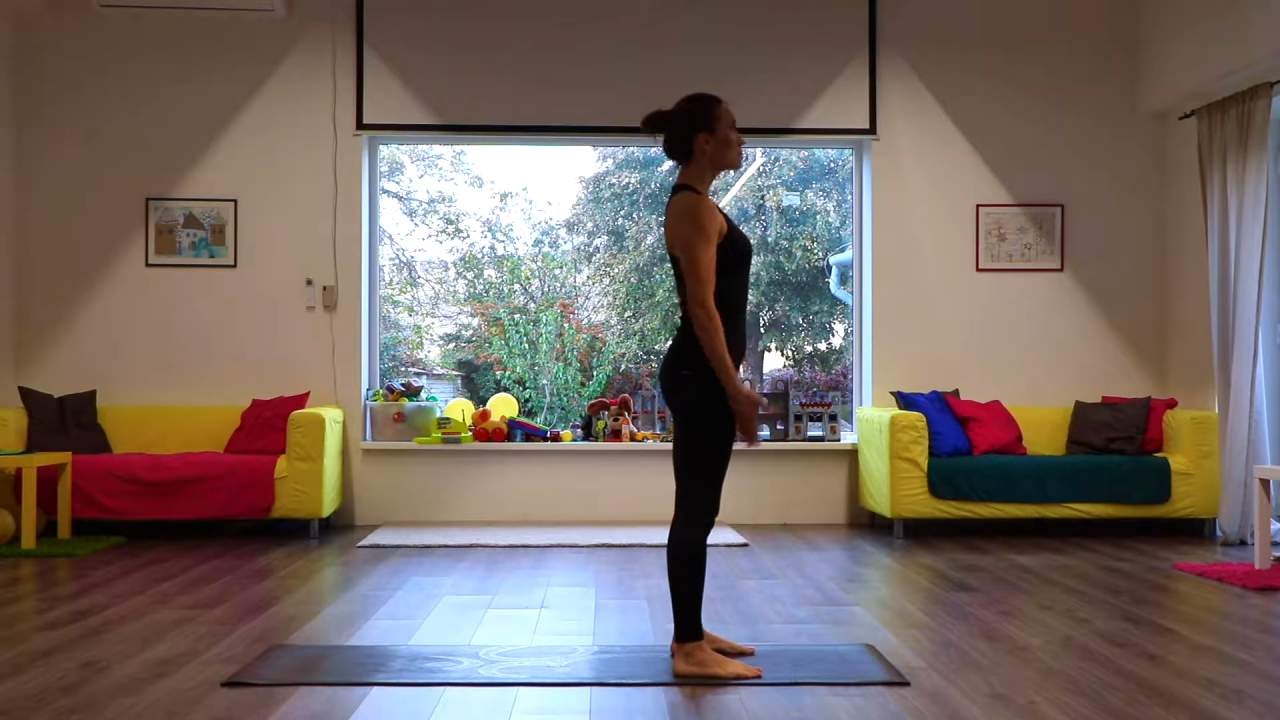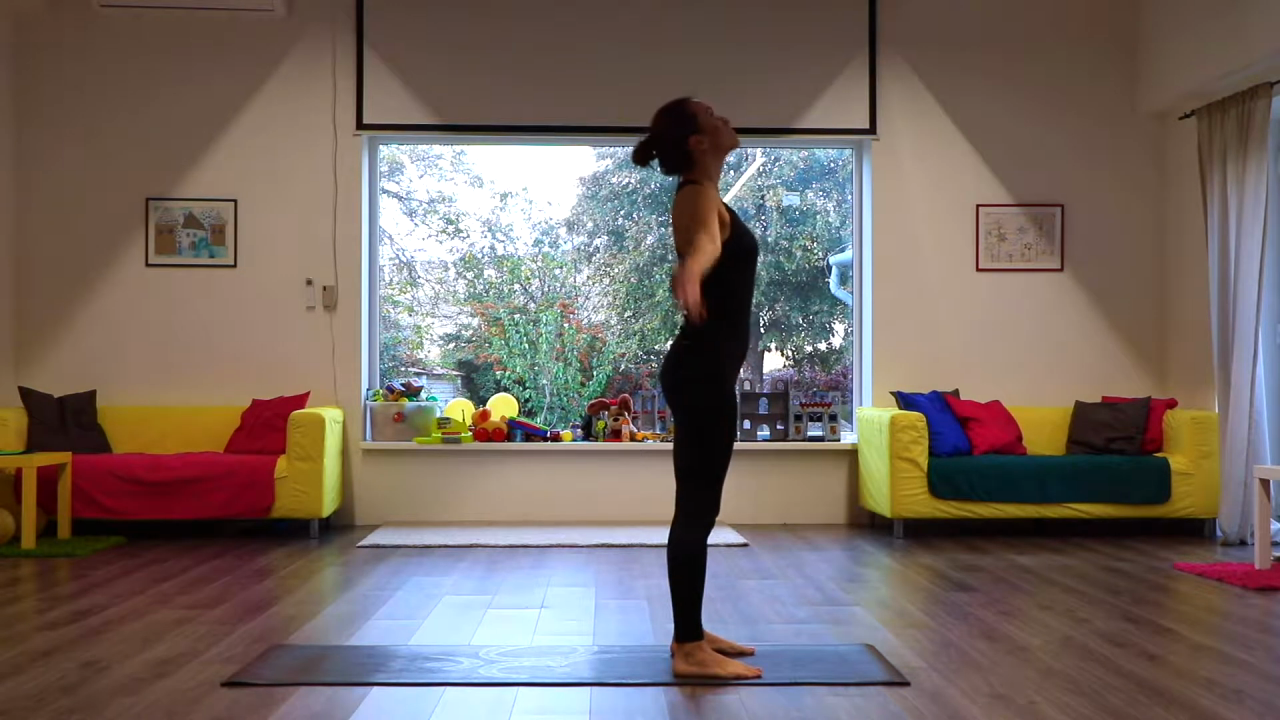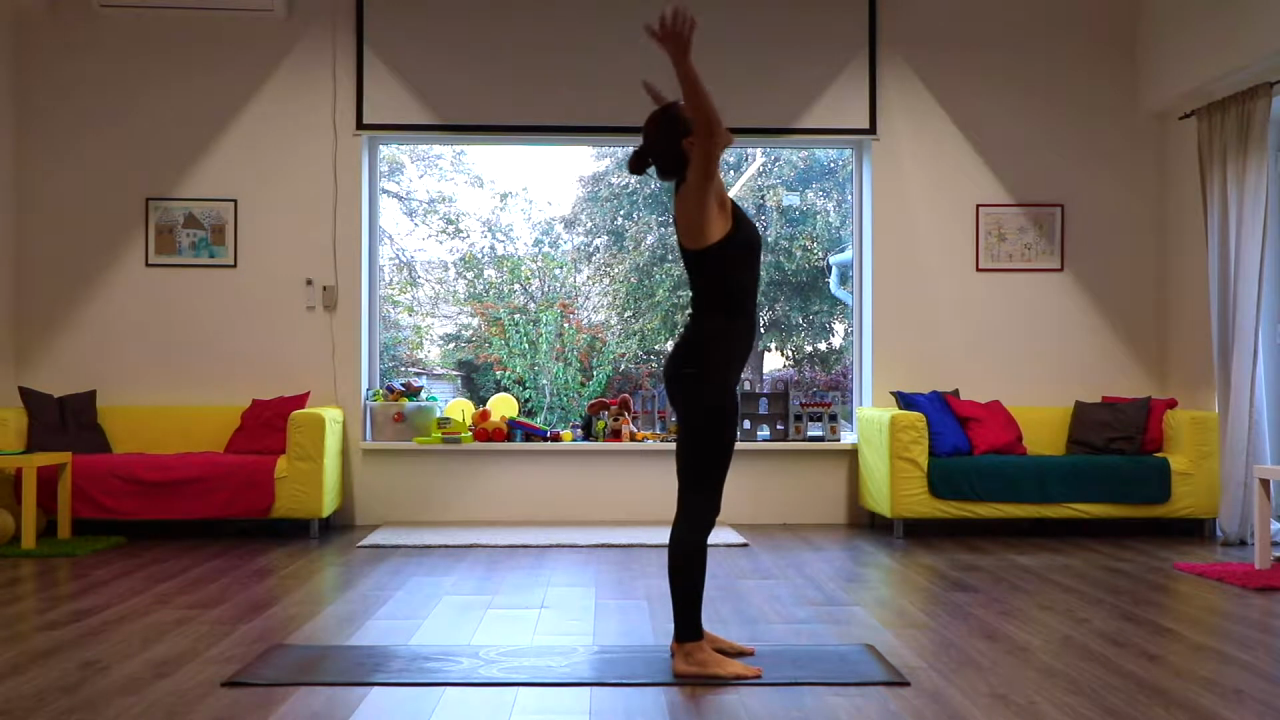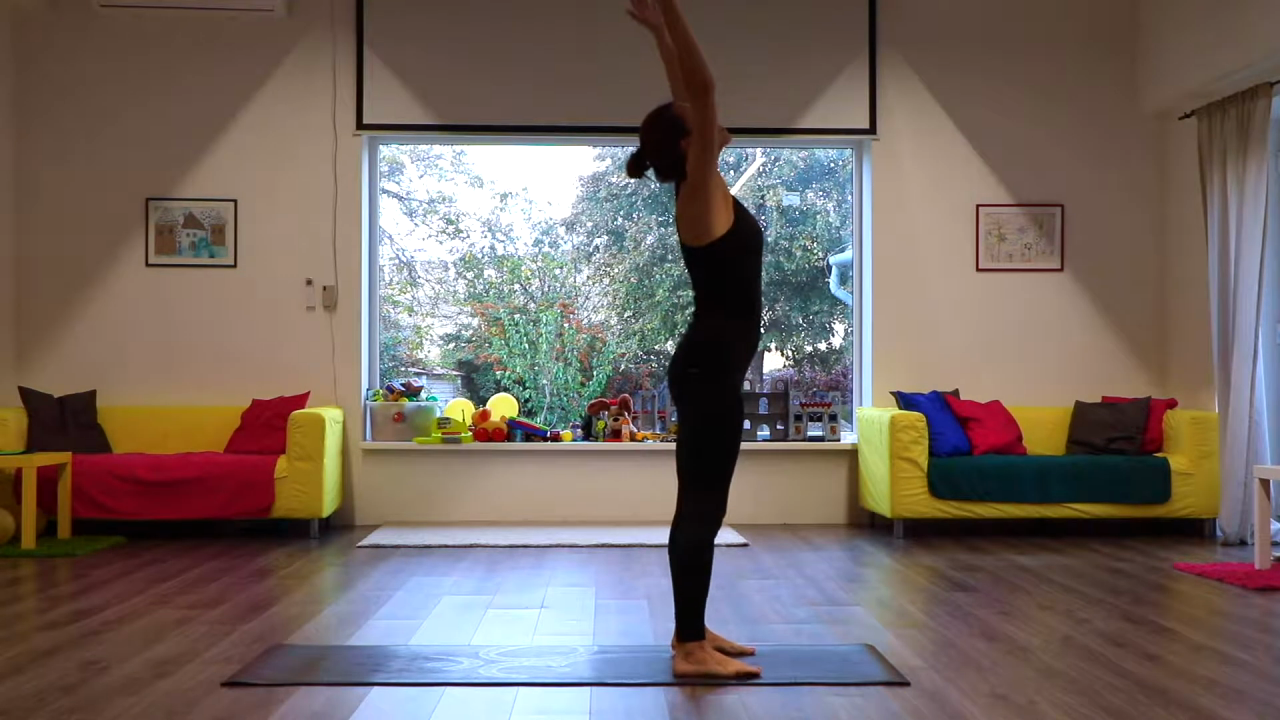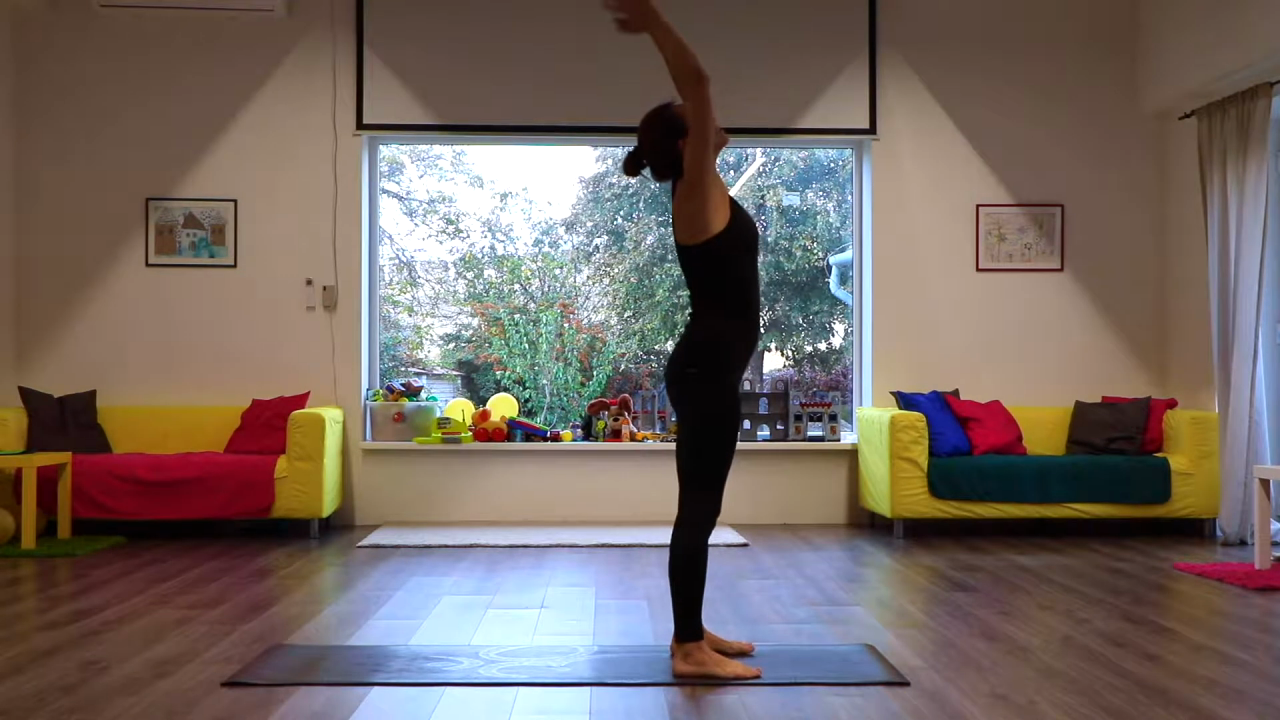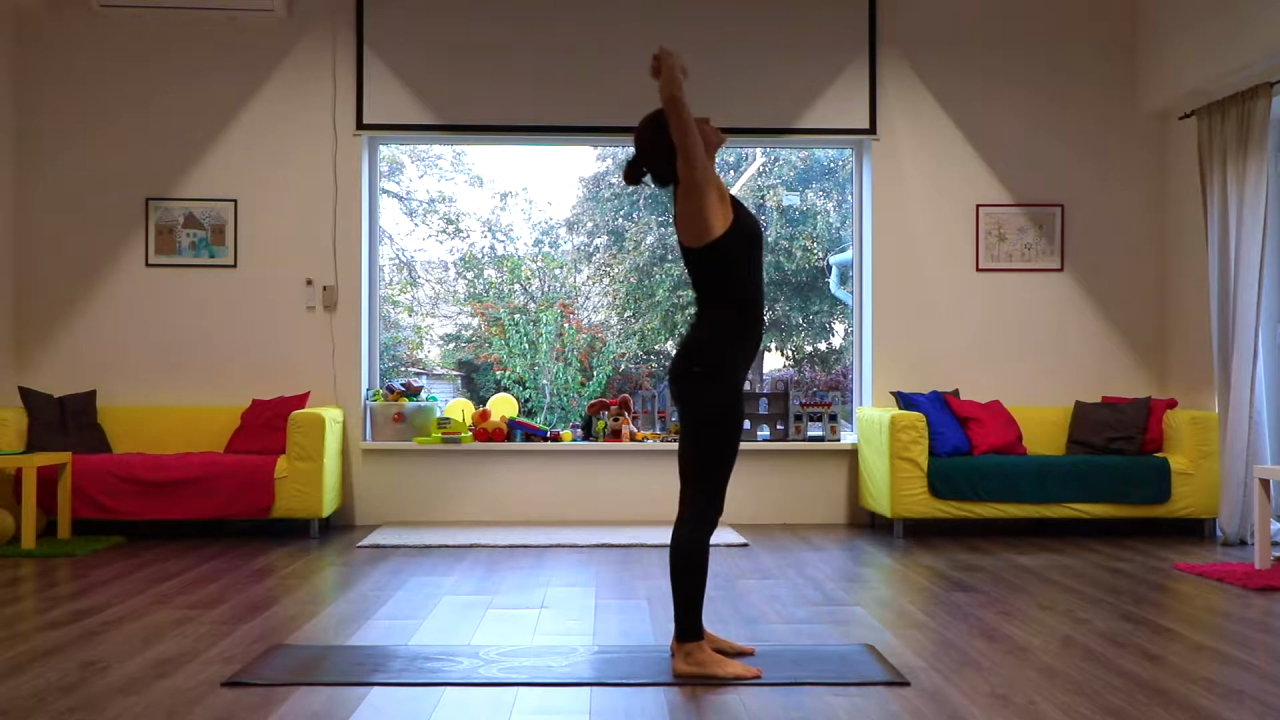
dt=0.4s
person 1, frame 1
left shoulder: (696, 202)
right shoulder: (695, 205)
right elbow: (701, 306)
left wrist: (731, 382)
right wrist: (734, 385)
left hip: (704, 372)
right hip: (702, 376)
left knee: (698, 507)
right knee: (696, 510)
left ankle: (690, 634)
right ankle: (688, 649)
person 1, frame 2
left shoulder: (702, 195)
right shoulder: (699, 197)
right elbow: (704, 248)
right wrist: (689, 282)
left hip: (710, 369)
right hip: (706, 370)
left knee: (698, 508)
right knee: (697, 509)
left ankle: (692, 633)
right ankle: (690, 649)
person 1, frame 3
left shoulder: (703, 194)
right shoulder: (702, 195)
left elbow: (699, 127)
right elbow: (708, 123)
left wrist: (663, 102)
right wrist: (679, 62)
left hip: (709, 366)
right hip: (707, 369)
left knee: (699, 505)
right knee: (697, 507)
left ankle: (691, 631)
right ankle: (689, 649)
person 1, frame 4
left shoulder: (703, 189)
right shoulder: (701, 190)
left elbow: (687, 94)
right elbow: (699, 88)
left hip: (710, 367)
right hip: (711, 370)
left knee: (700, 506)
right knee: (701, 508)
left ankle: (693, 632)
right ankle: (691, 648)
person 1, frame 5
left shoulder: (702, 188)
right shoulder: (698, 187)
left elbow: (689, 92)
right elbow: (697, 81)
left hip: (709, 366)
right hip: (708, 369)
left knee: (700, 506)
right knee: (699, 508)
left ankle: (693, 633)
right ankle: (689, 649)
person 1, frame 6
left shoulder: (705, 190)
right shoulder: (698, 189)
left elbow: (681, 110)
right elbow: (676, 104)
left wrist: (669, 74)
right wrist: (670, 68)
left hip: (714, 368)
right hip: (711, 370)
left knee: (702, 507)
right knee: (699, 508)
left ankle: (692, 632)
right ankle: (690, 649)
